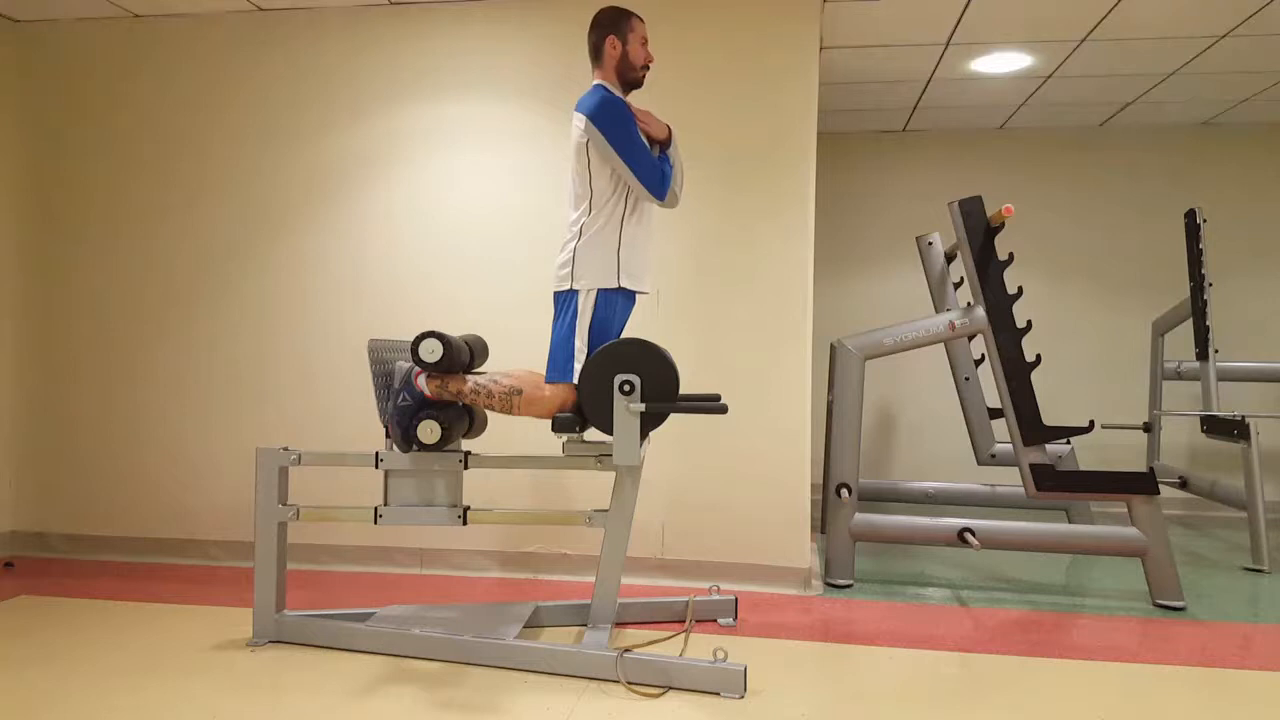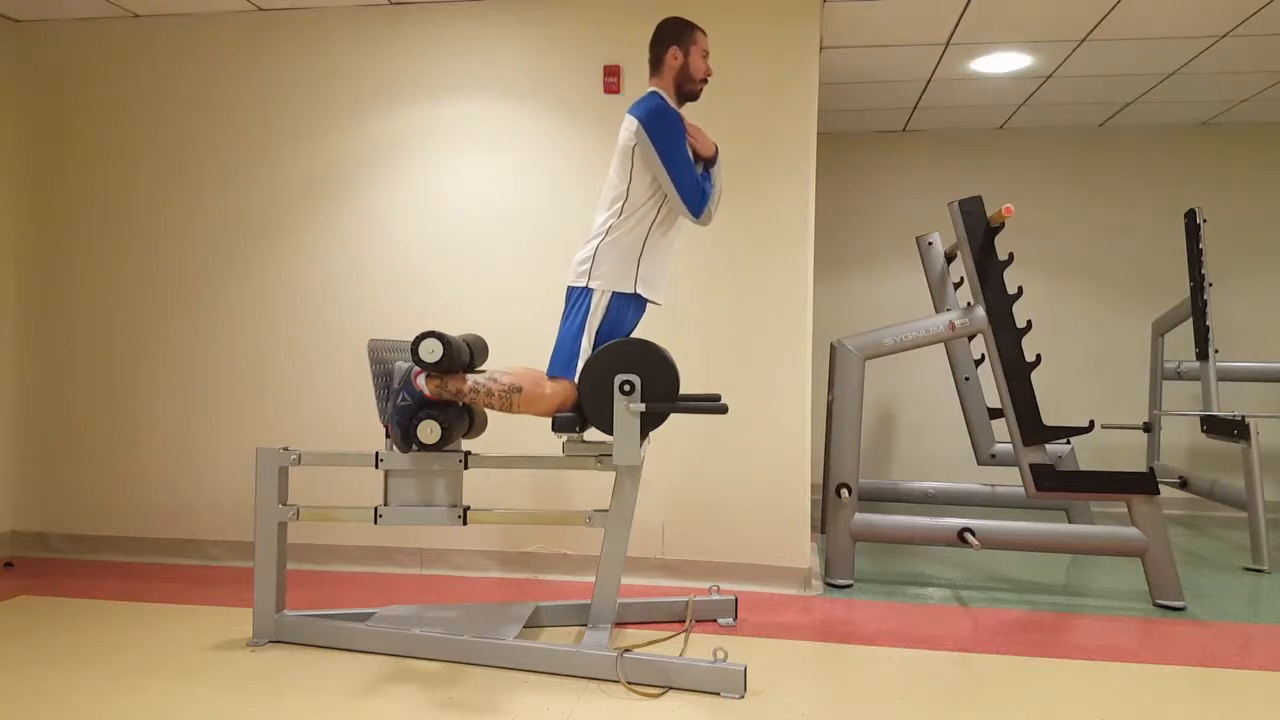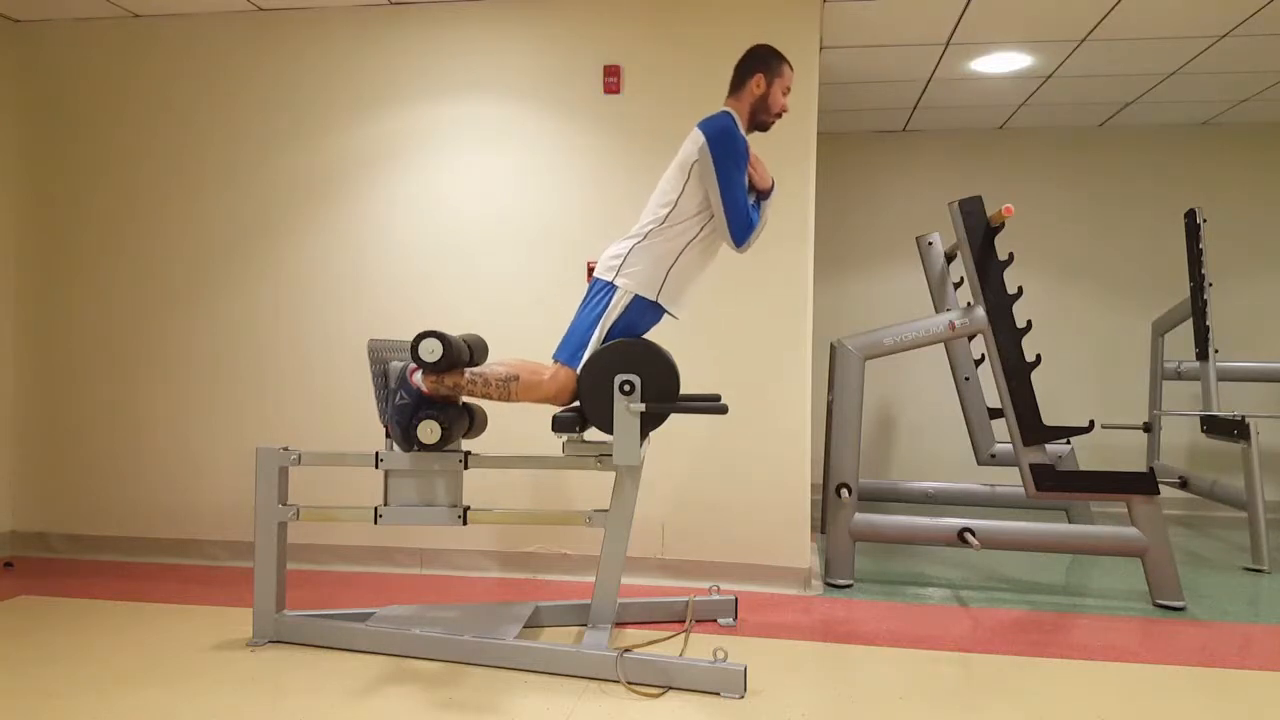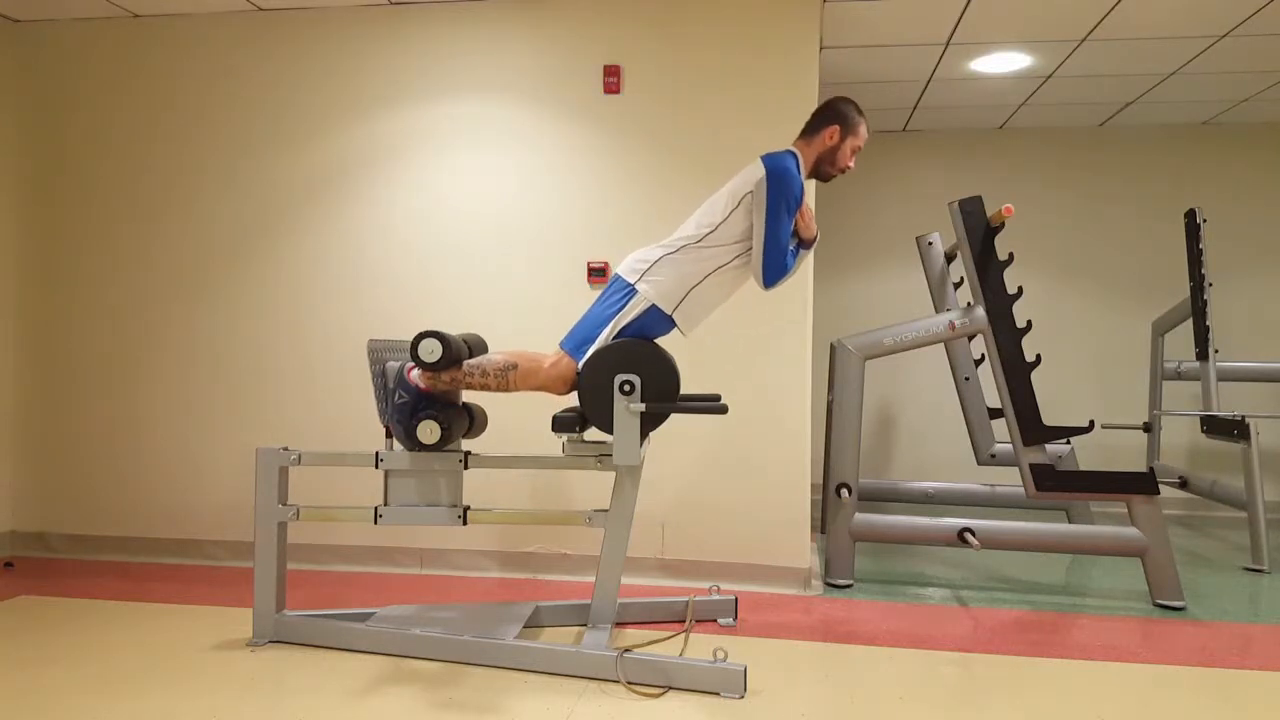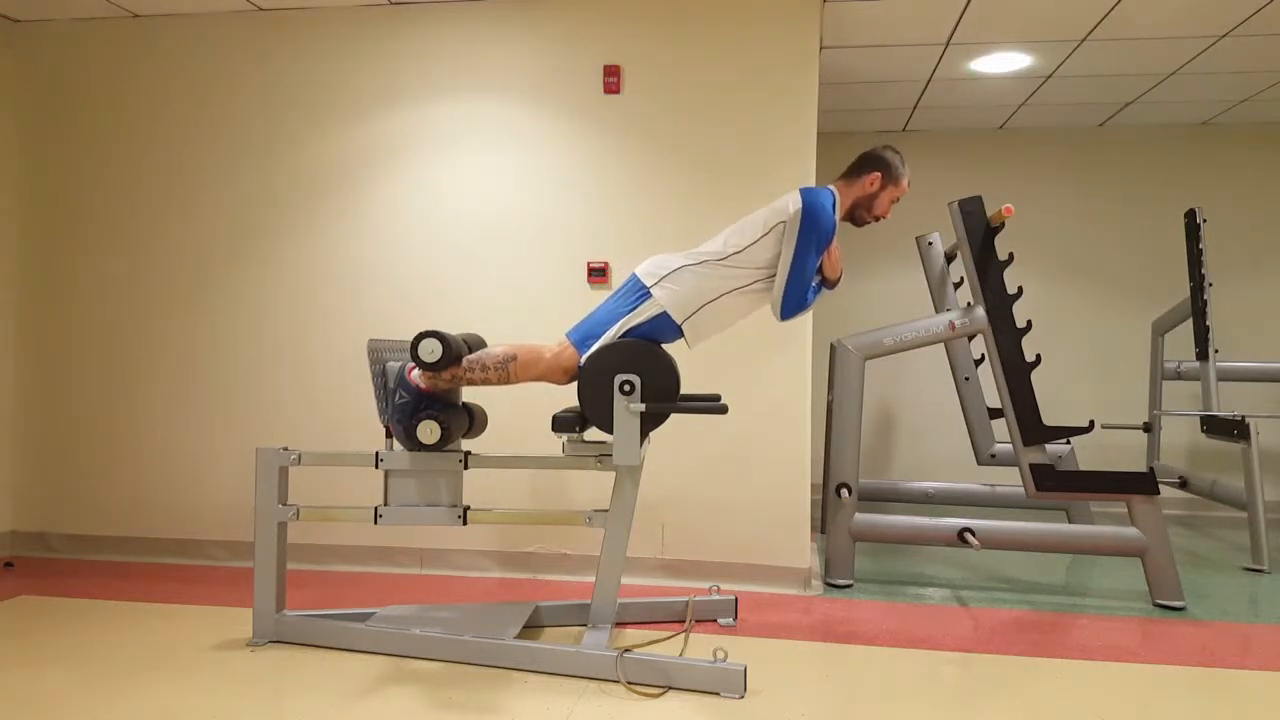
dt=1s
person 1, frame 1
left shoulder: (615, 111)
right shoulder: (606, 106)
left elbow: (672, 193)
right elbow: (661, 190)
left wrist: (664, 139)
right wrist: (661, 147)
left hip: (608, 277)
right hip: (594, 278)
left knee: (561, 389)
right knee: (559, 396)
left ankle: (436, 381)
right ankle: (423, 383)
person 1, frame 2
left shoulder: (662, 120)
right shoulder: (658, 114)
left elbow: (705, 210)
right elbow: (696, 206)
left wrist: (708, 156)
right wrist: (703, 165)
left hip: (623, 282)
right hip: (609, 280)
left knee: (561, 386)
right knee: (560, 394)
left ankle: (437, 380)
right ankle: (424, 383)
person 1, frame 3
left shoulder: (724, 138)
right shoulder: (725, 134)
left elbow: (742, 235)
right elbow: (738, 235)
left wrist: (762, 191)
right wrist: (759, 194)
left hip: (642, 287)
right hip: (633, 282)
left knee: (564, 380)
right knee: (559, 383)
left ankle: (437, 377)
right ankle: (423, 380)
person 1, frame 4
left shoulder: (779, 173)
right shoulder: (783, 173)
left elbow: (772, 267)
right elbow: (770, 273)
left wrist: (803, 240)
right wrist: (805, 239)
left hip: (653, 290)
right hip: (653, 291)
left knee: (560, 374)
right knee: (557, 372)
left ankle: (438, 372)
right ankle: (419, 378)
person 1, frame 5
left shoulder: (813, 207)
right shoulder: (819, 210)
left elbow: (783, 294)
right elbow: (788, 305)
left wrist: (824, 276)
right wrist: (828, 279)
left hip: (665, 292)
right hip: (665, 297)
left knee: (560, 365)
right knee: (556, 362)
left ankle: (437, 372)
right ankle: (422, 377)
